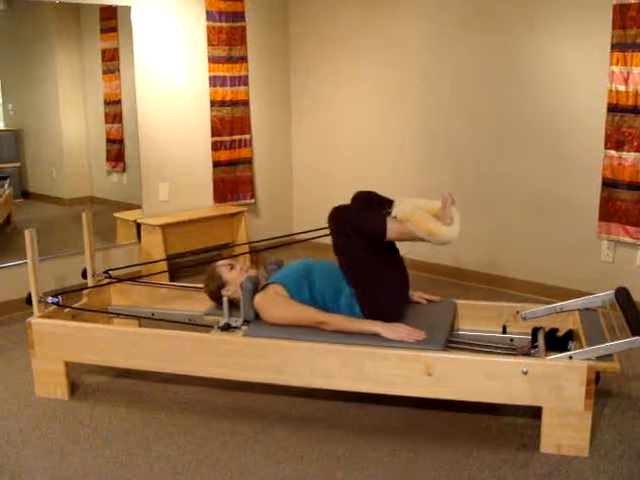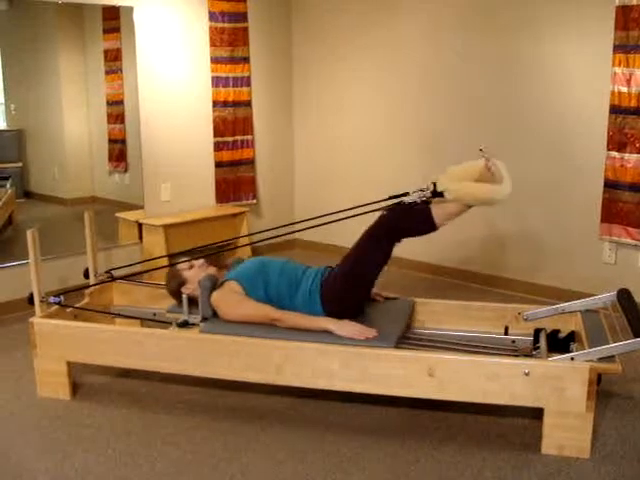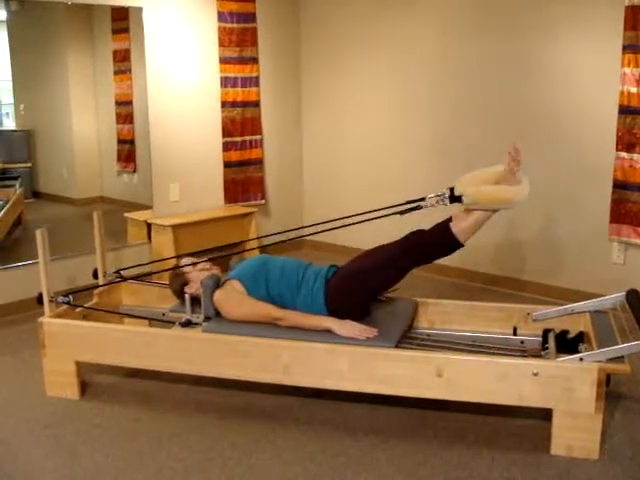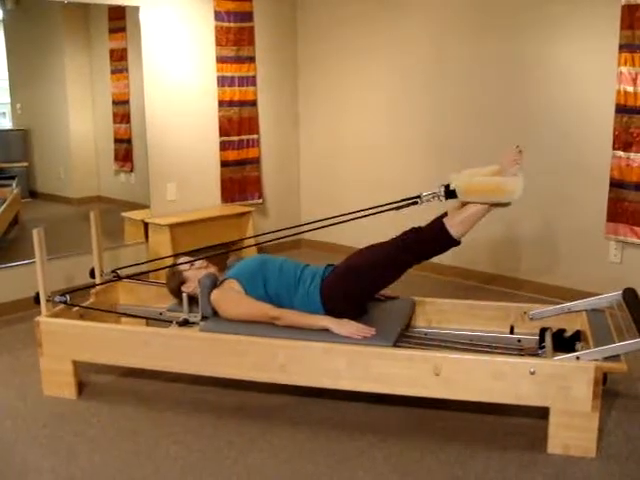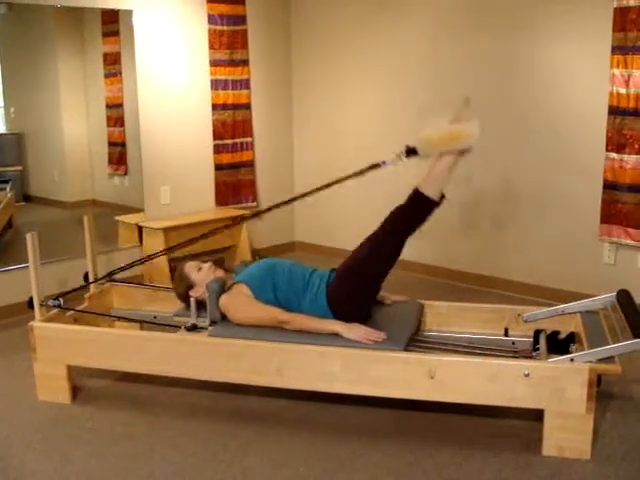
dt=0.7s
person 1, frame 1
left shoulder: (280, 279)
right shoulder: (265, 302)
right elbow: (322, 320)
left wrist: (405, 292)
right wrist: (381, 327)
left hip: (386, 287)
right hip: (380, 305)
left knee: (363, 201)
right knee: (342, 216)
left ankle: (431, 222)
right ankle: (429, 230)
person 1, frame 2
left shoulder: (238, 274)
right shoulder: (221, 299)
right elbow: (276, 316)
left wrist: (362, 287)
right wrist: (333, 324)
left hip: (329, 281)
right hip: (330, 300)
left knee: (398, 213)
right knee: (391, 222)
left ankle: (476, 188)
right ankle: (479, 193)
person 1, frame 3
left shoulder: (241, 274)
right shoulder: (224, 298)
right elbow: (278, 315)
left wrist: (374, 284)
right wrist: (334, 323)
left hip: (334, 279)
right hip: (334, 299)
left knee: (419, 243)
right knee: (412, 248)
person 1, frame 4
left shoulder: (237, 274)
right shoulder: (221, 297)
right elbow: (274, 315)
right wrist: (332, 323)
left hip: (331, 281)
right hip: (331, 298)
left knee: (413, 242)
right knee: (409, 246)
person 1, frame 5
left shoulder: (241, 279)
right shoulder: (231, 302)
right elbow: (284, 319)
left wrist: (373, 291)
right wrist: (340, 326)
left hip: (330, 282)
right hip: (334, 302)
right knee: (394, 229)
right ankle: (450, 154)
